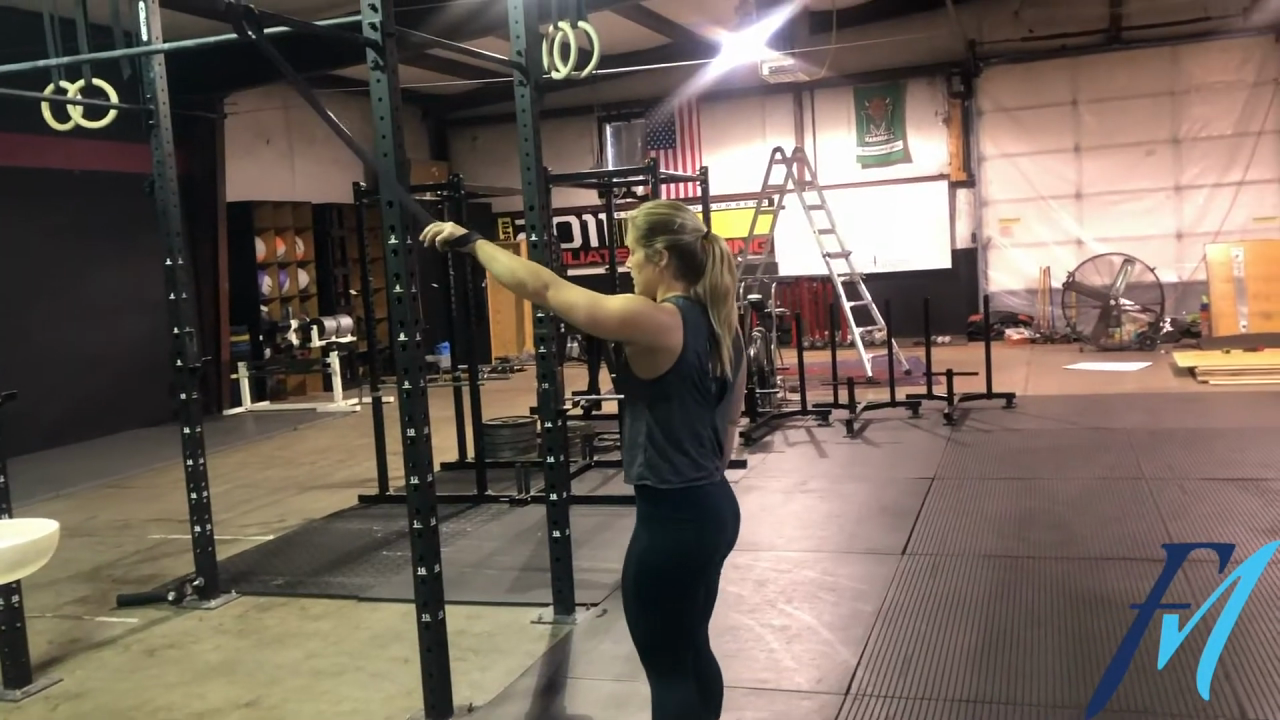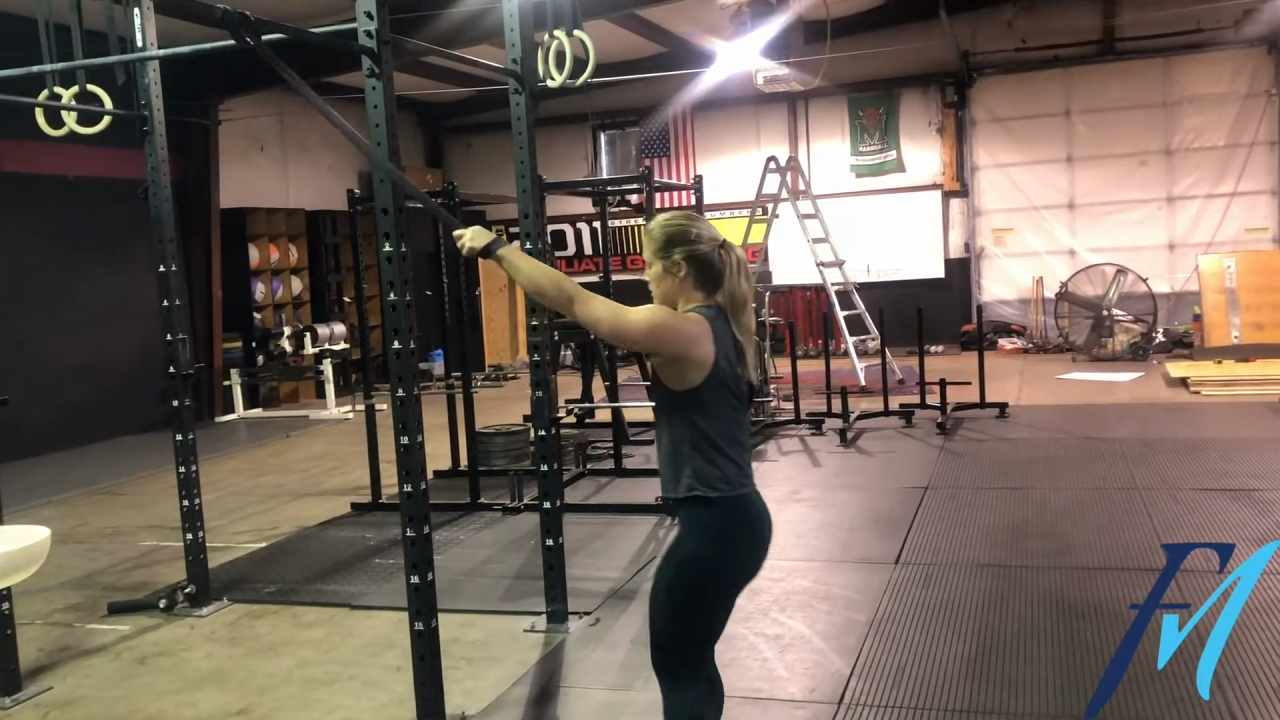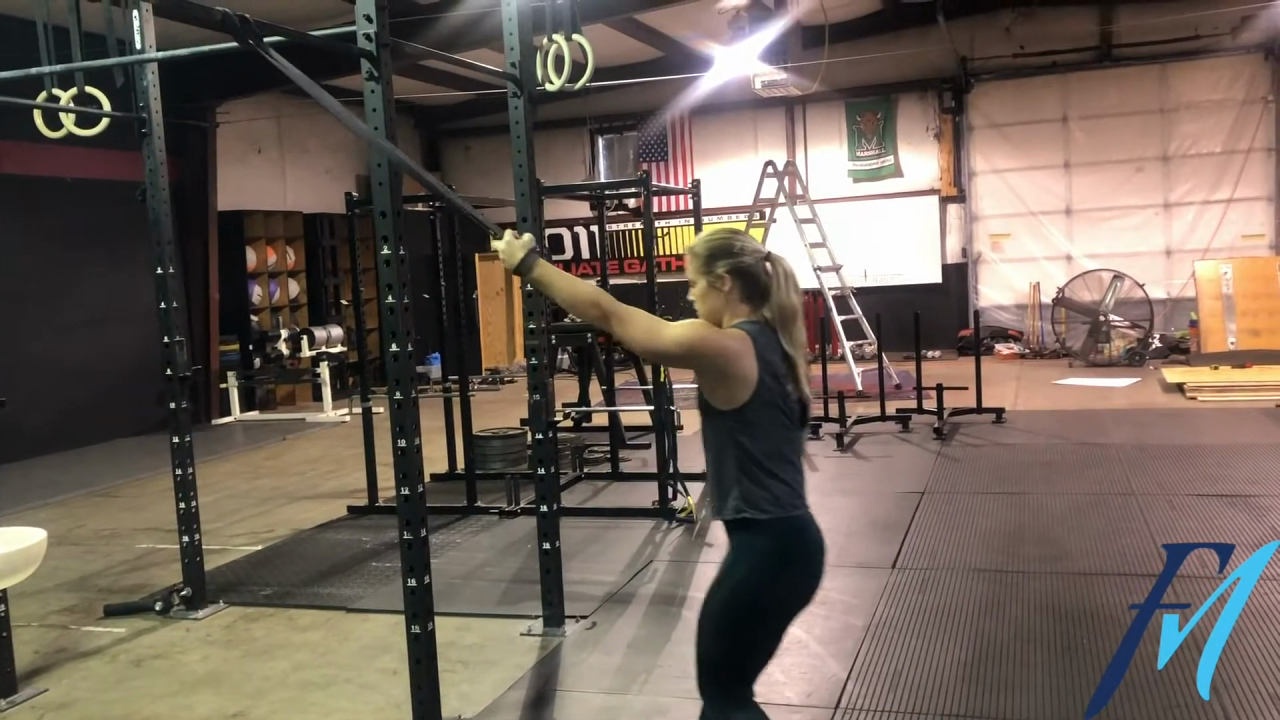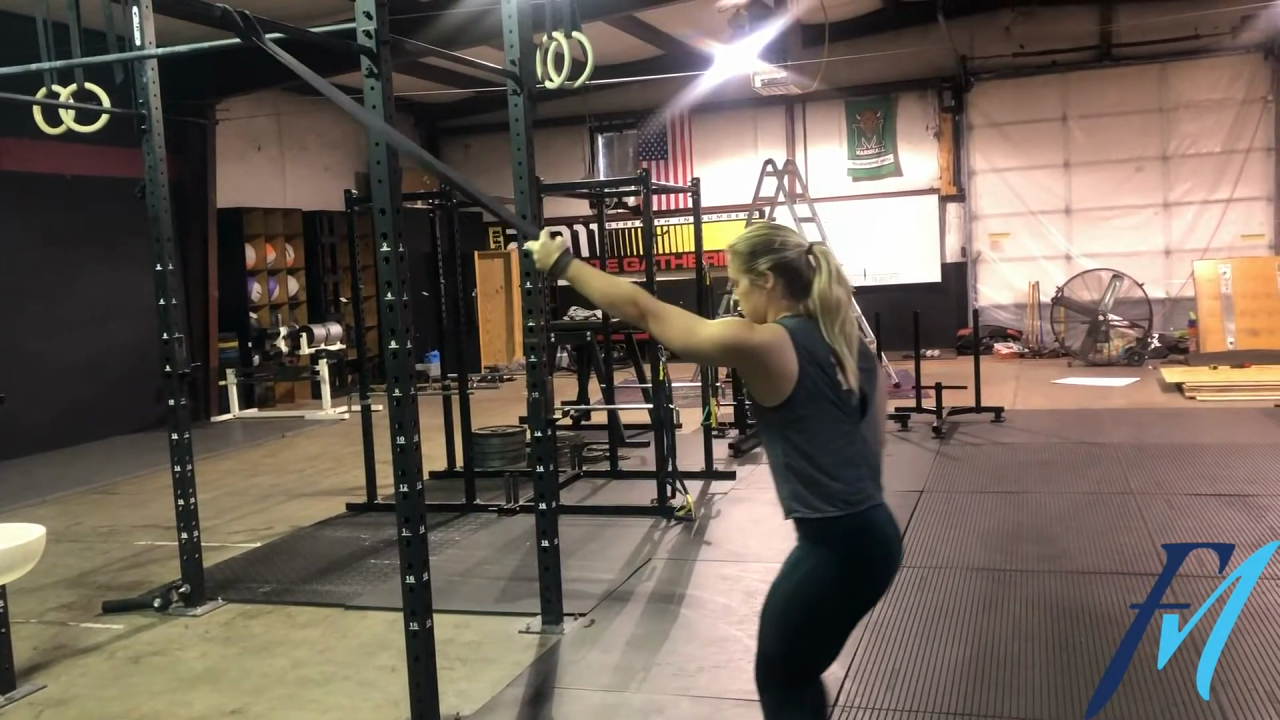
dt=0.3s
person 1, frame 1
left shoulder: (654, 322)
right shoulder: (717, 324)
left elbow: (545, 288)
left wrist: (468, 240)
left hip: (673, 518)
right hip: (713, 508)
left knee: (667, 669)
right knee: (690, 652)
person 1, frame 2
left shoulder: (681, 332)
right shoulder: (727, 329)
left elbow: (569, 298)
left wrist: (495, 248)
left hip: (713, 526)
right hip: (739, 517)
left knee: (678, 674)
right knee: (691, 661)
person 1, frame 3
left shoulder: (723, 350)
right shoulder: (784, 348)
left elbow: (608, 313)
left wrist: (528, 263)
left hip: (768, 549)
right hip: (793, 540)
person 1, frame 4
left shoulder: (763, 345)
right shoulder: (847, 343)
left elbow: (644, 311)
left wrist: (562, 262)
left hip: (838, 545)
right hip: (870, 533)
right knee: (792, 672)
